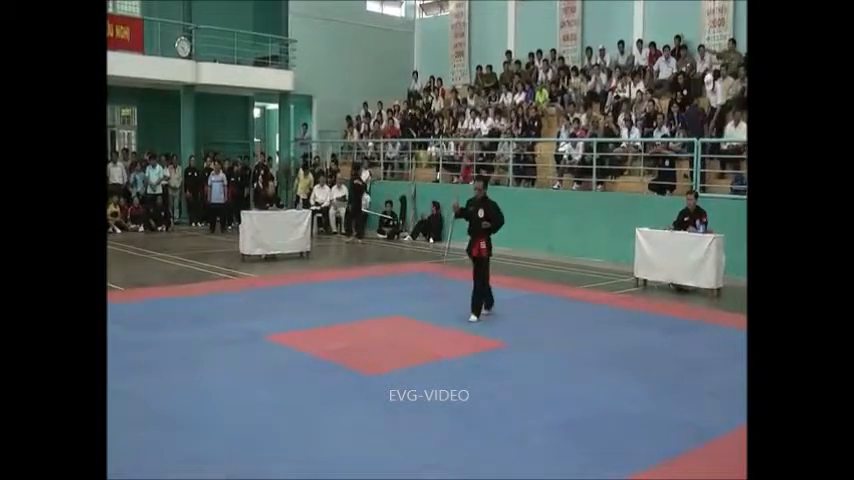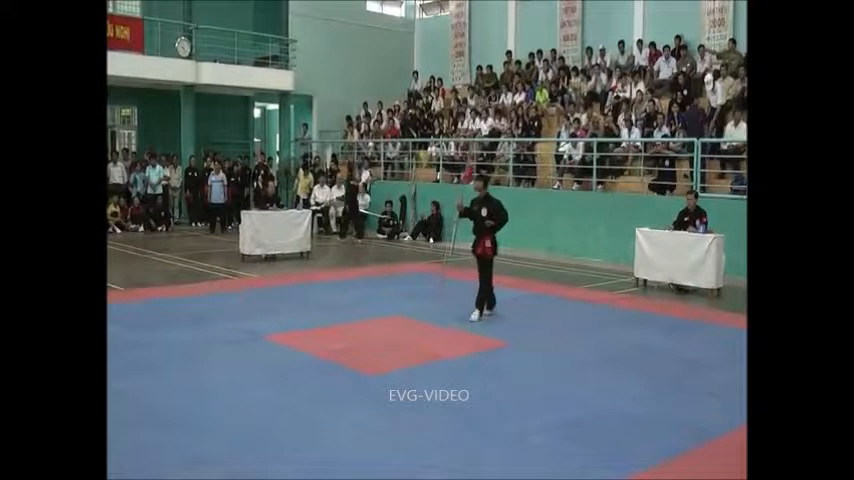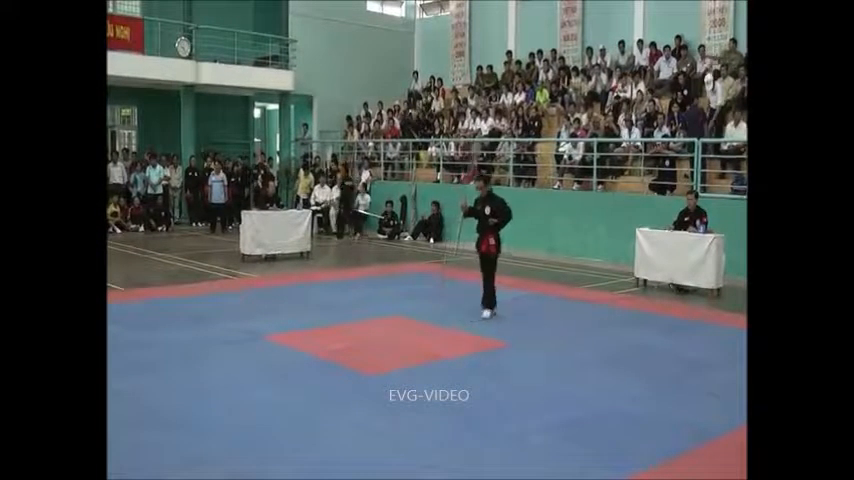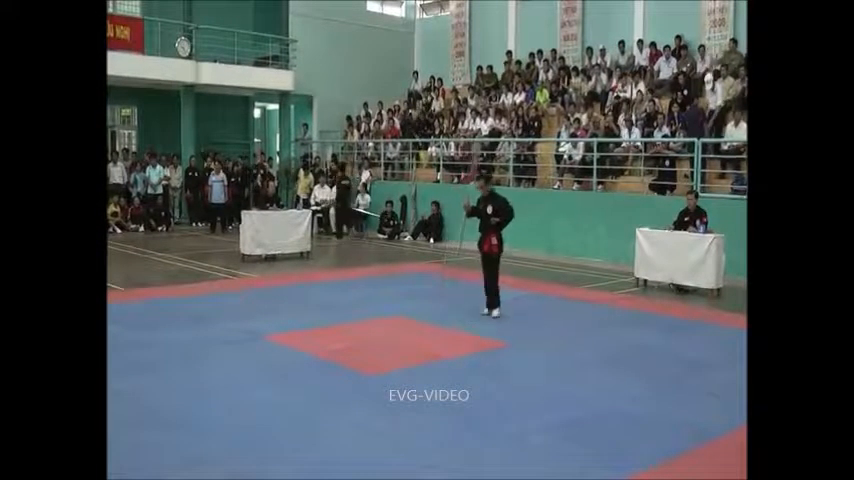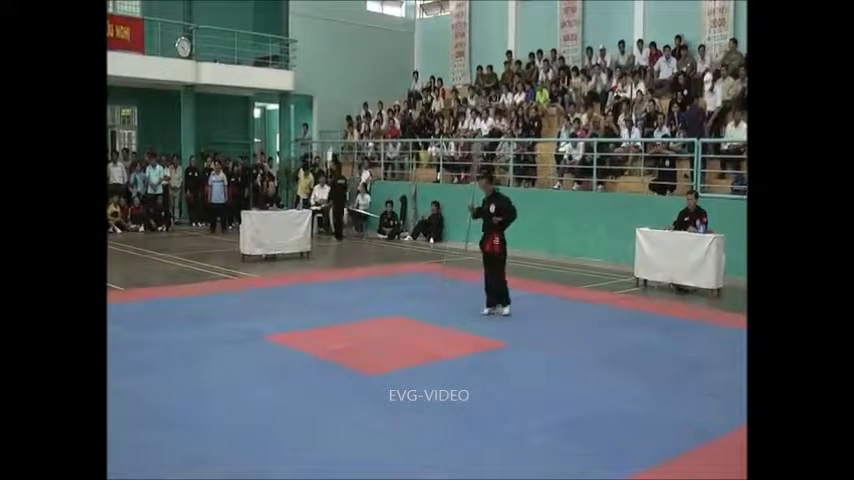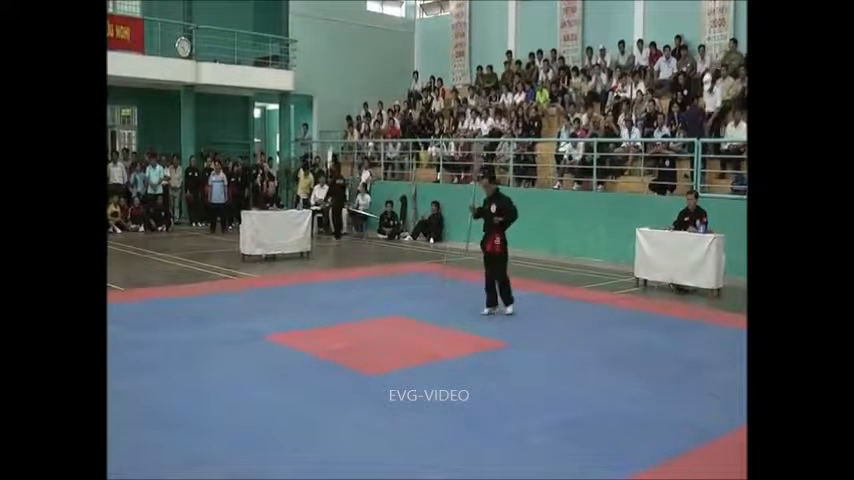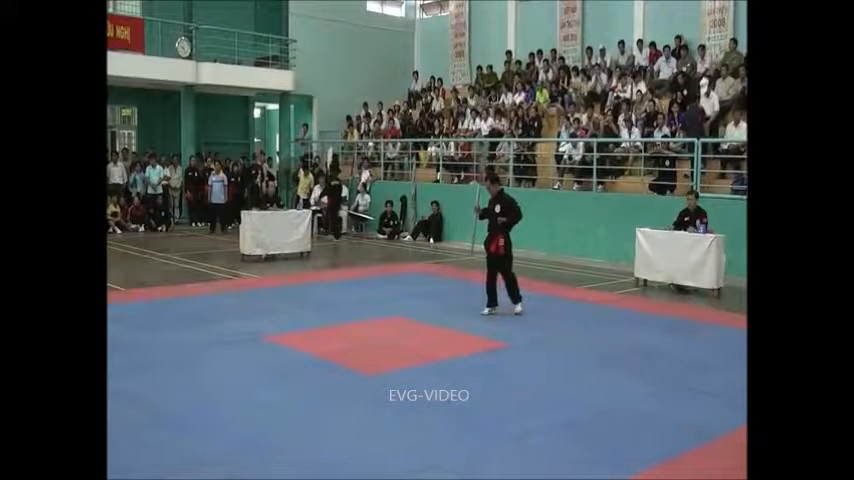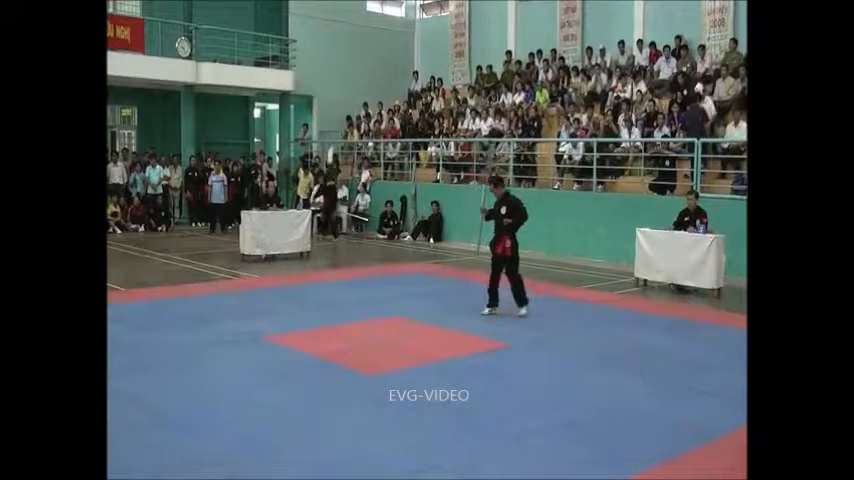
dt=0.1s
person 1, frame 1
left shoulder: (491, 205)
right shoulder: (471, 202)
left elbow: (500, 220)
left wrist: (490, 226)
right wrist: (458, 211)
left hip: (483, 244)
right hip: (473, 242)
left knee: (479, 278)
right knee: (481, 277)
left ankle: (475, 313)
right ankle: (488, 304)
person 1, frame 2
left shoulder: (494, 203)
right shoulder: (475, 202)
left elbow: (504, 218)
left wrist: (494, 224)
right wrist: (462, 210)
left hip: (488, 242)
right hip: (478, 241)
left knee: (484, 277)
right knee: (485, 275)
left ankle: (478, 309)
right ankle: (490, 306)
person 1, frame 3
left shoulder: (497, 201)
right shoulder: (478, 201)
left elbow: (508, 215)
left wrist: (497, 222)
right wrist: (467, 211)
left hip: (492, 240)
right hip: (482, 239)
left knee: (489, 274)
right knee: (486, 274)
left ankle: (488, 306)
right ankle: (490, 305)
person 1, frame 4
left shoulder: (499, 200)
right shoulder: (481, 200)
left elbow: (510, 214)
left wrist: (499, 221)
right wrist: (470, 210)
left hip: (494, 239)
right hip: (484, 239)
left knee: (492, 274)
right knee: (487, 274)
left ankle: (495, 306)
right ankle: (490, 305)
person 1, frame 5
left shoulder: (502, 200)
right shoulder: (486, 200)
left elbow: (512, 214)
left wrist: (501, 220)
right wrist: (475, 211)
left hip: (497, 239)
right hip: (487, 238)
left knee: (498, 273)
right knee: (489, 274)
left ankle: (505, 304)
right ankle: (491, 305)
person 1, frame 6
left shoulder: (503, 200)
right shoulder: (487, 200)
left elbow: (513, 214)
left wrist: (502, 220)
right wrist: (476, 211)
left hip: (498, 239)
right hip: (487, 239)
left knee: (500, 273)
right knee: (489, 274)
left ankle: (509, 303)
right ankle: (491, 305)
person 1, frame 7
left shoulder: (508, 200)
right shoulder: (492, 201)
left elbow: (518, 215)
left wrist: (507, 221)
right wrist: (481, 212)
left hip: (502, 239)
right hip: (492, 239)
left knee: (506, 272)
right knee: (490, 274)
left ankle: (517, 302)
right ankle: (491, 305)
person 1, frame 8
left shoulder: (514, 201)
right shoulder: (498, 202)
left elbow: (524, 216)
left wrist: (512, 222)
right wrist: (487, 213)
left hip: (508, 241)
right hip: (497, 240)
left knee: (513, 274)
right knee: (494, 274)
left ankle: (522, 305)
right ankle: (491, 305)
